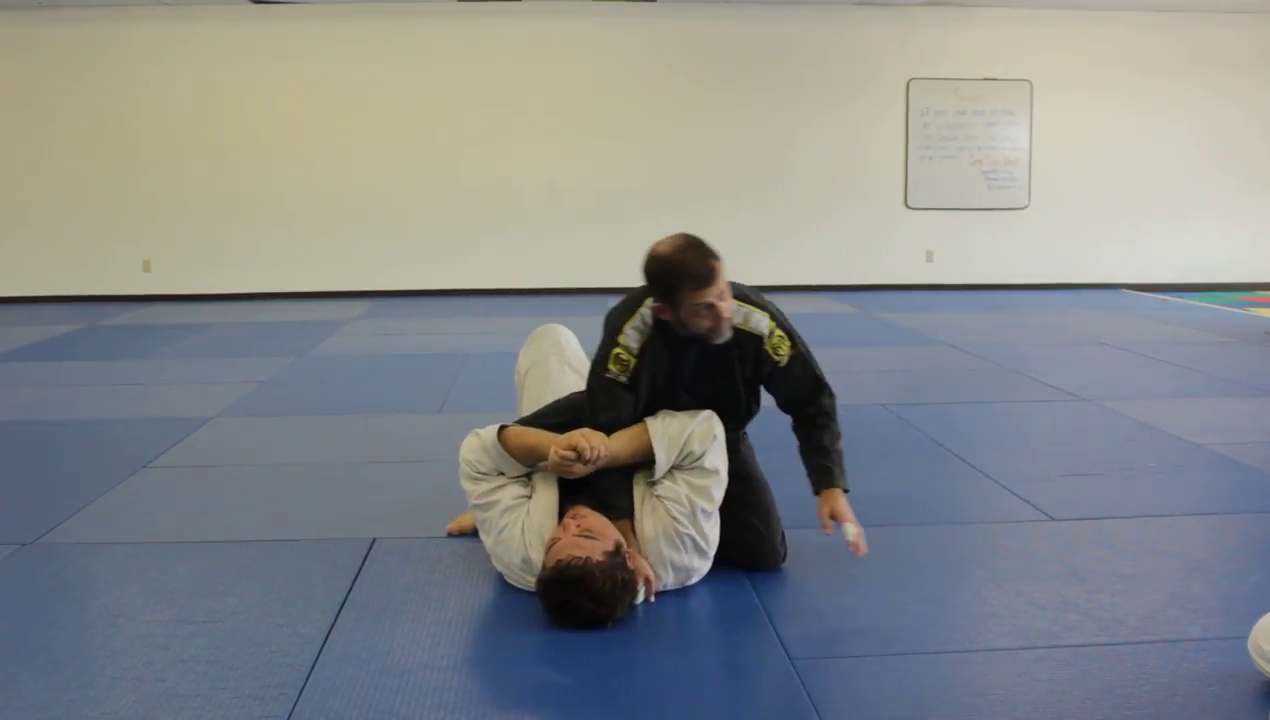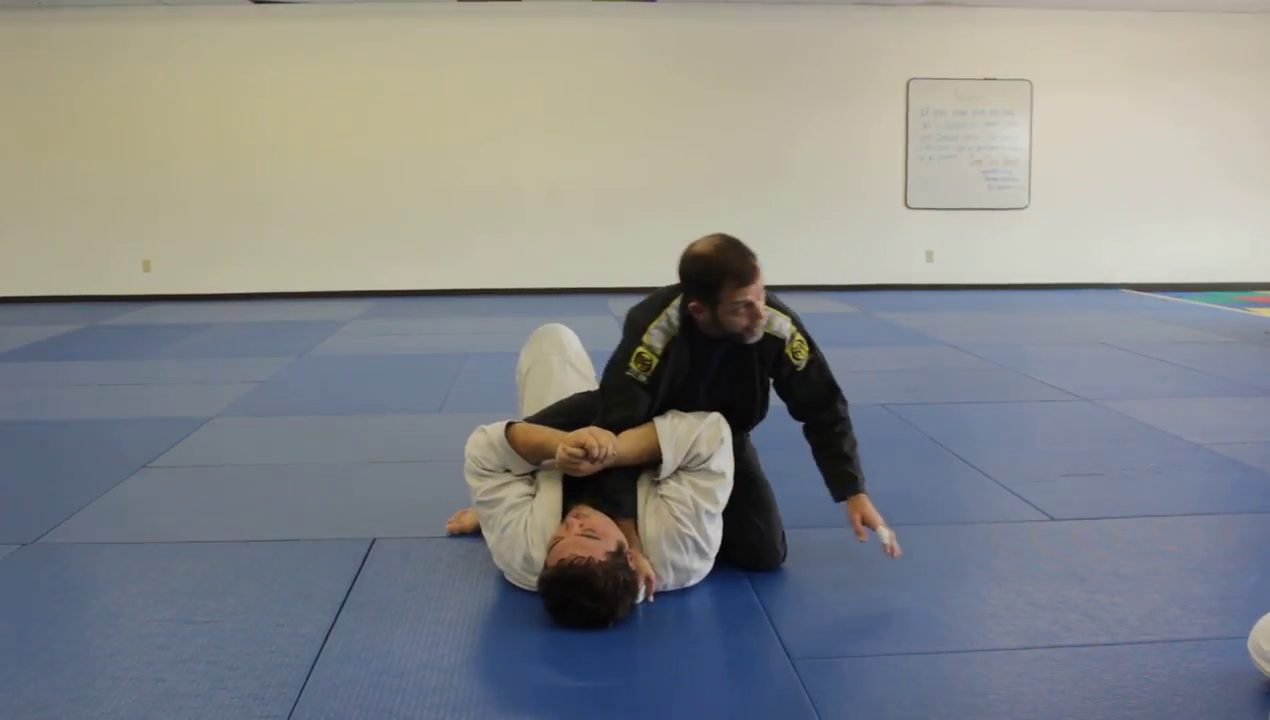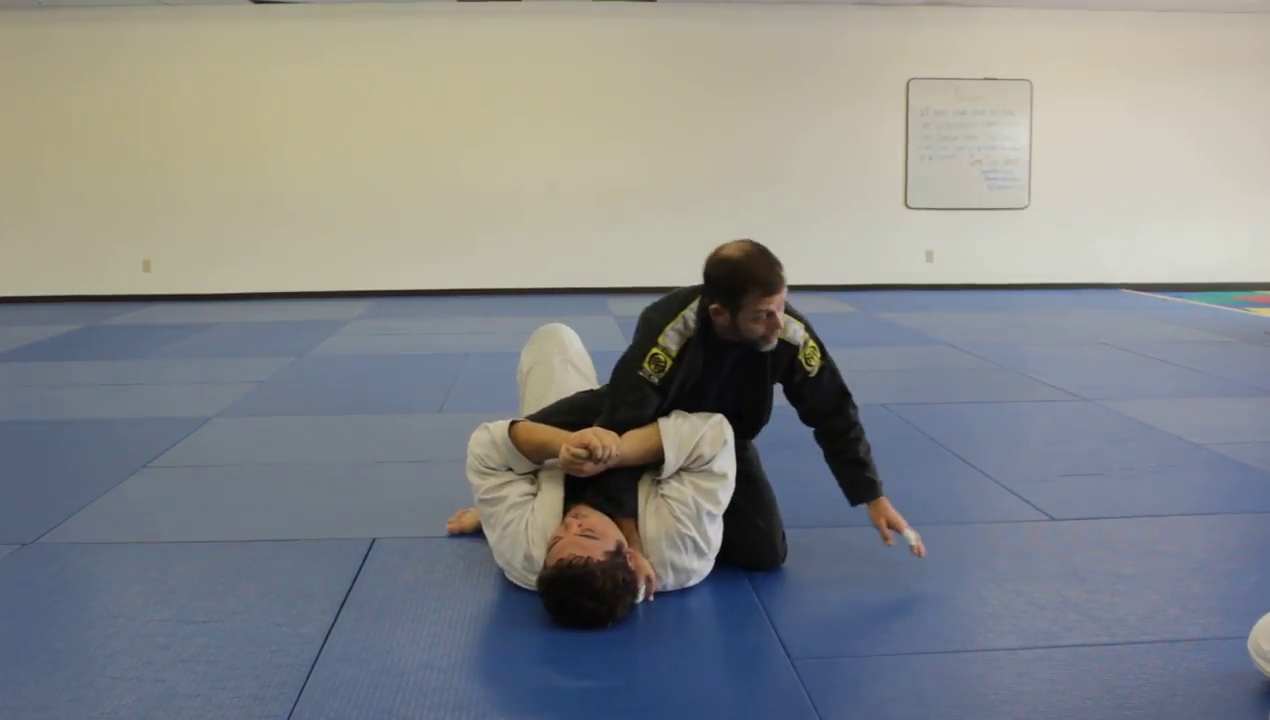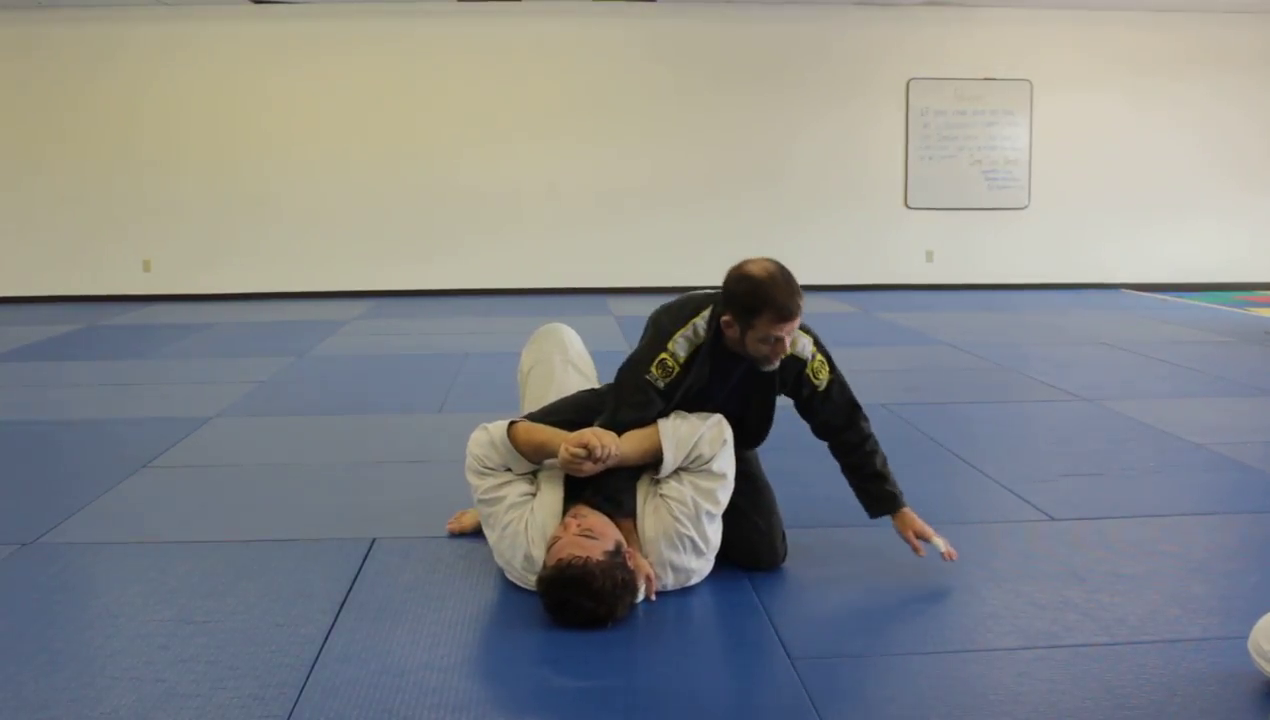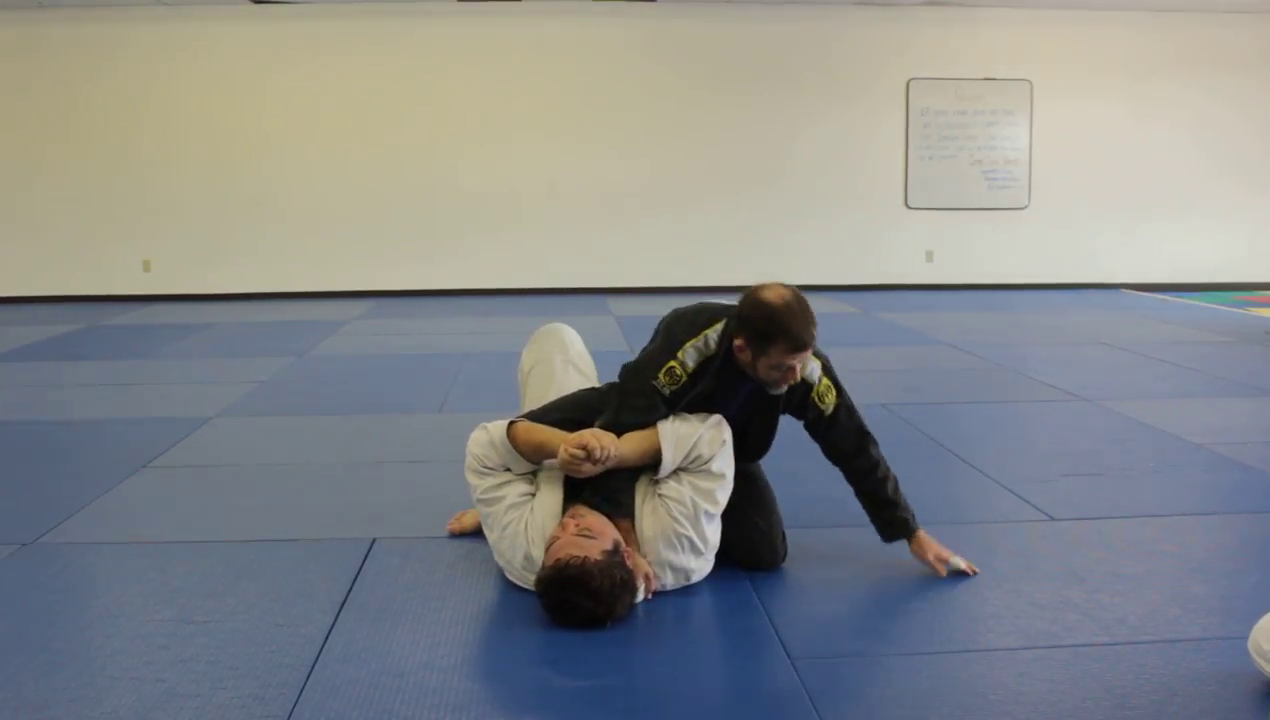
dt=0.2s
person 1, frame 1
left shoulder: (757, 323)
right shoulder: (628, 332)
left elbow: (813, 402)
right elbow: (609, 433)
left wrist: (830, 486)
left hip: (719, 440)
left knee: (763, 553)
person 1, frame 2
left shoulder: (777, 328)
right shoulder: (651, 332)
left elbow: (823, 407)
right elbow: (617, 431)
left wrist: (854, 492)
left knee: (763, 553)
person 1, frame 3
left shoulder: (791, 336)
right shoulder: (665, 330)
left elbow: (835, 416)
right elbow: (621, 428)
left wrist: (874, 497)
left knee: (764, 553)
person 1, frame 4
left shoulder: (798, 350)
right shoulder: (674, 334)
left elbow: (846, 429)
right elbow: (624, 429)
left wrist: (896, 509)
right hip: (646, 433)
left knee: (763, 553)
person 1, frame 5
left shoulder: (806, 370)
right shoulder: (681, 342)
left elbow: (857, 451)
right elbow: (627, 433)
left wrist: (911, 533)
right hip: (645, 436)
left knee: (765, 553)
person 2, frame 1
left shoulder: (522, 553)
right shoulder: (680, 551)
left elbow: (478, 453)
right elbow: (702, 430)
left wrist: (553, 446)
right wrist: (606, 453)
right hip: (639, 465)
left knee: (551, 339)
person 2, frame 2
left shoulder: (523, 552)
right shoulder: (681, 552)
left elbow: (484, 450)
right elbow: (709, 432)
left wrist: (561, 445)
right wrist: (612, 453)
right hip: (640, 467)
left knee: (553, 338)
person 2, frame 3
left shoulder: (523, 551)
right shoulder: (681, 553)
left elbow: (486, 447)
right elbow: (712, 433)
left wrist: (563, 443)
right wrist: (616, 452)
right hip: (641, 466)
left knee: (554, 338)
person 2, frame 4
left shoulder: (523, 549)
right shoulder: (679, 553)
left elbow: (486, 447)
right elbow: (711, 433)
left wrist: (562, 443)
right wrist: (615, 453)
left hip: (558, 470)
left knee: (555, 338)
person 2, frame 5
left shoulder: (523, 549)
right shoulder: (679, 550)
left elbow: (484, 447)
right elbow: (710, 435)
left wrist: (562, 444)
right wrist: (614, 454)
right hip: (640, 469)
left knee: (555, 338)
